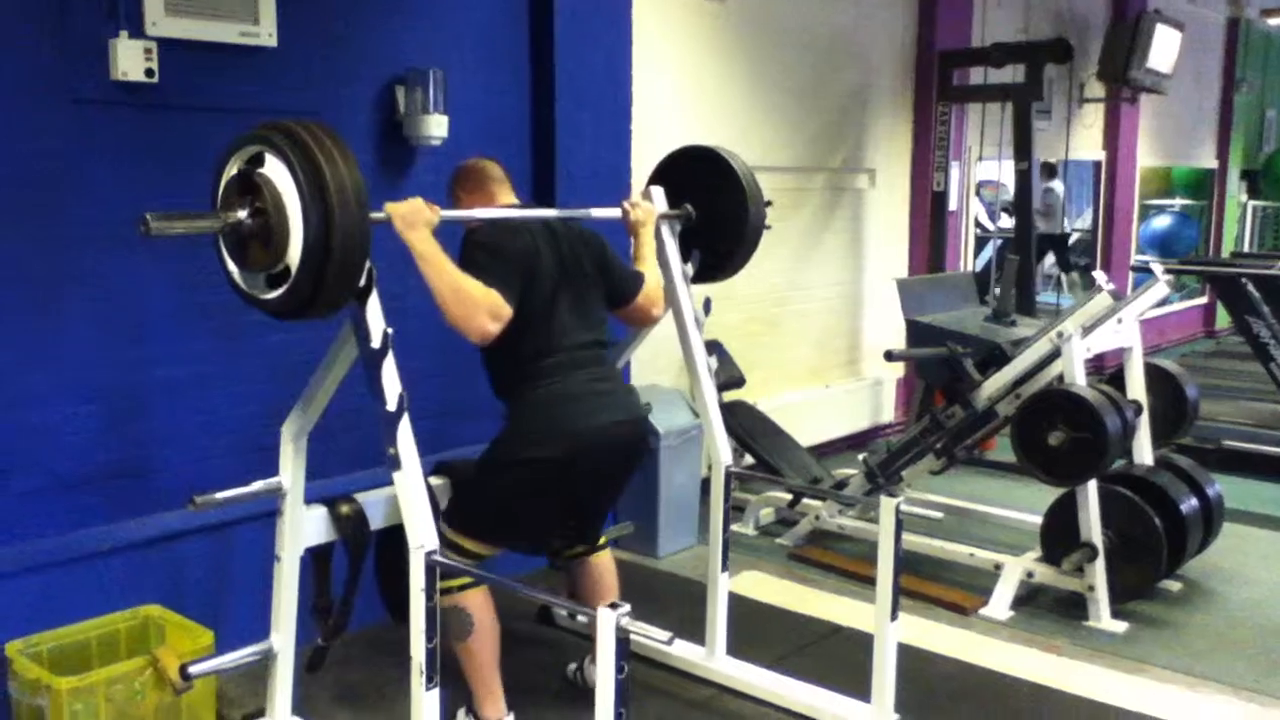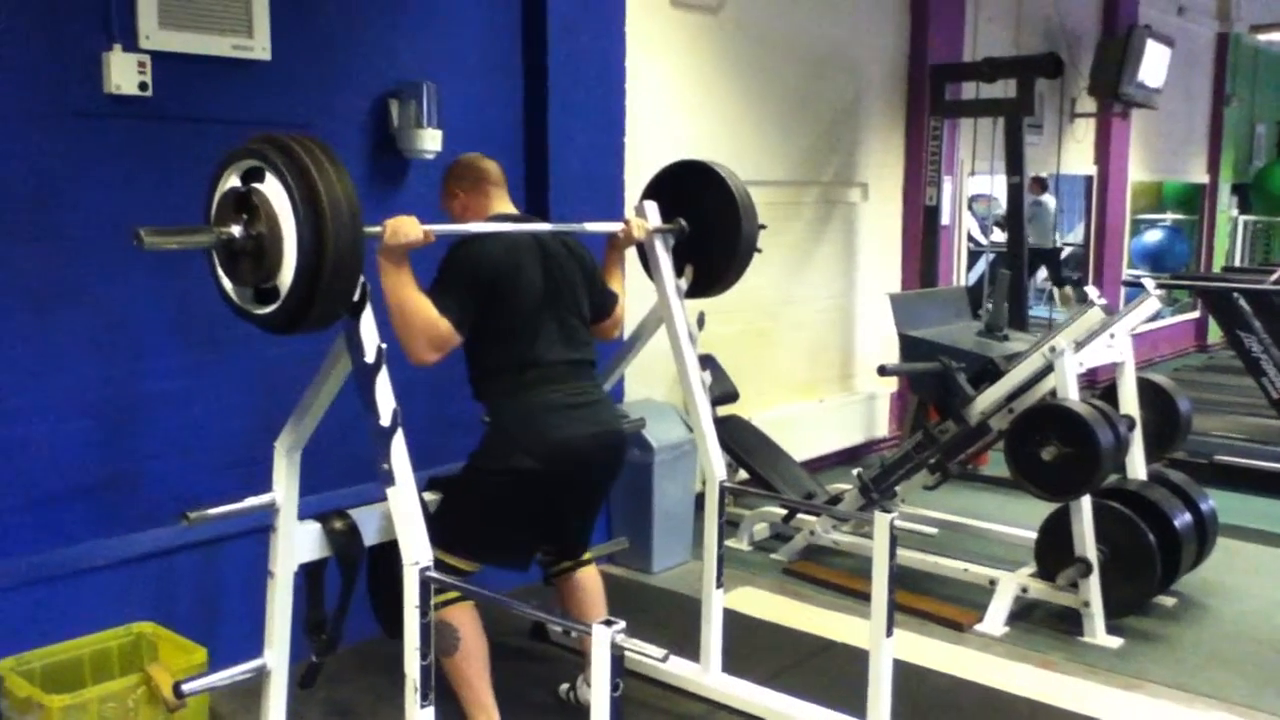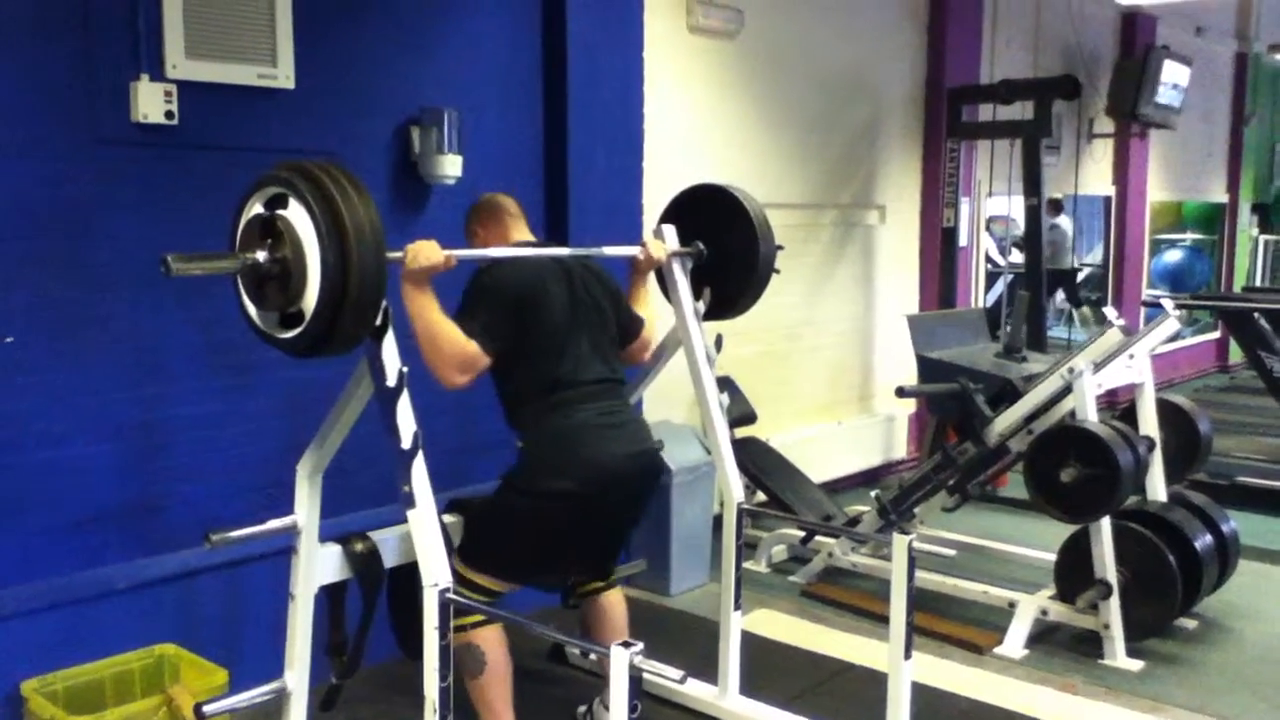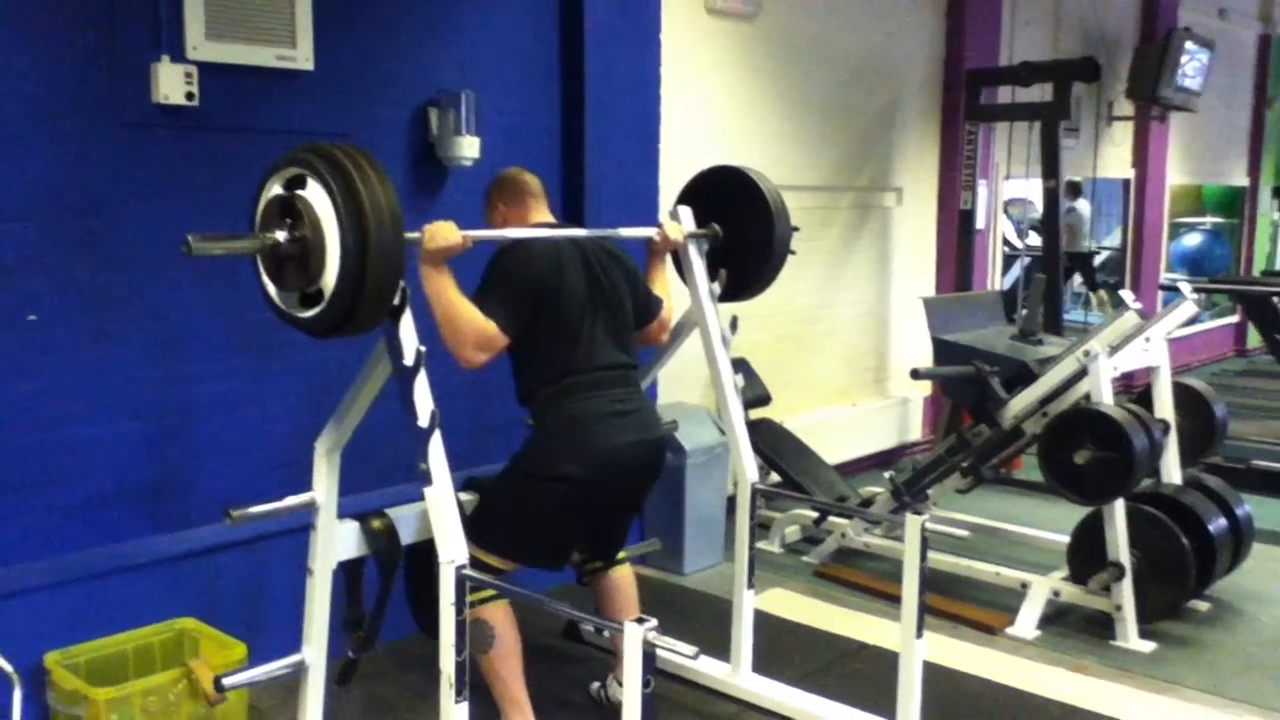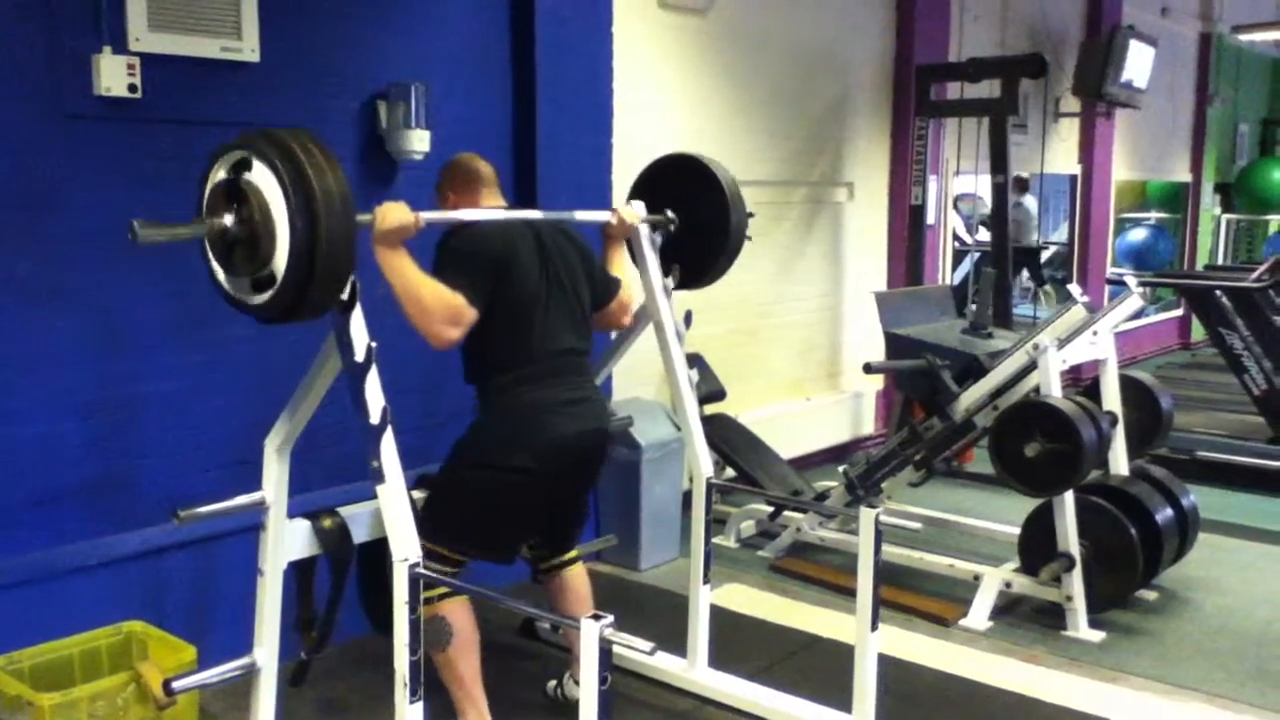
dt=1s
person 1, frame 1
left shoulder: (490, 237)
right shoulder: (579, 233)
left elbow: (484, 321)
right elbow: (650, 308)
left wrist: (419, 238)
right wrist: (644, 232)
left hip: (555, 430)
right hip: (624, 420)
left knee: (449, 560)
right knee: (581, 533)
person 1, frame 2
left shoulder: (475, 251)
right shoulder: (568, 244)
left elbow: (426, 345)
right elbow: (609, 324)
left wrist: (392, 260)
right wrist: (620, 249)
left hip: (532, 440)
right hip: (601, 429)
left knee: (437, 575)
right knee: (568, 551)
person 1, frame 3
left shoulder: (499, 278)
right shoulder: (591, 271)
left elbow: (456, 367)
right elbow: (640, 348)
left wrist: (416, 286)
right wrist: (642, 275)
left hip: (568, 462)
right hip: (639, 452)
left knee: (465, 595)
right knee: (594, 575)
person 1, frame 4
left shoulder: (519, 259)
right shoulder: (609, 253)
left elbow: (474, 346)
right elbow: (657, 329)
left wrist: (434, 266)
right wrist: (660, 257)
left hip: (577, 445)
right hip: (644, 435)
left knee: (474, 570)
right knee: (602, 550)
person 1, frame 5
left shoulder: (470, 240)
right shoulder: (563, 236)
left elbow: (444, 325)
right elbow: (618, 313)
left wrist: (390, 248)
right wrist: (618, 242)
left hip: (521, 431)
right hip: (589, 423)
left knee: (430, 567)
right knee: (555, 547)
